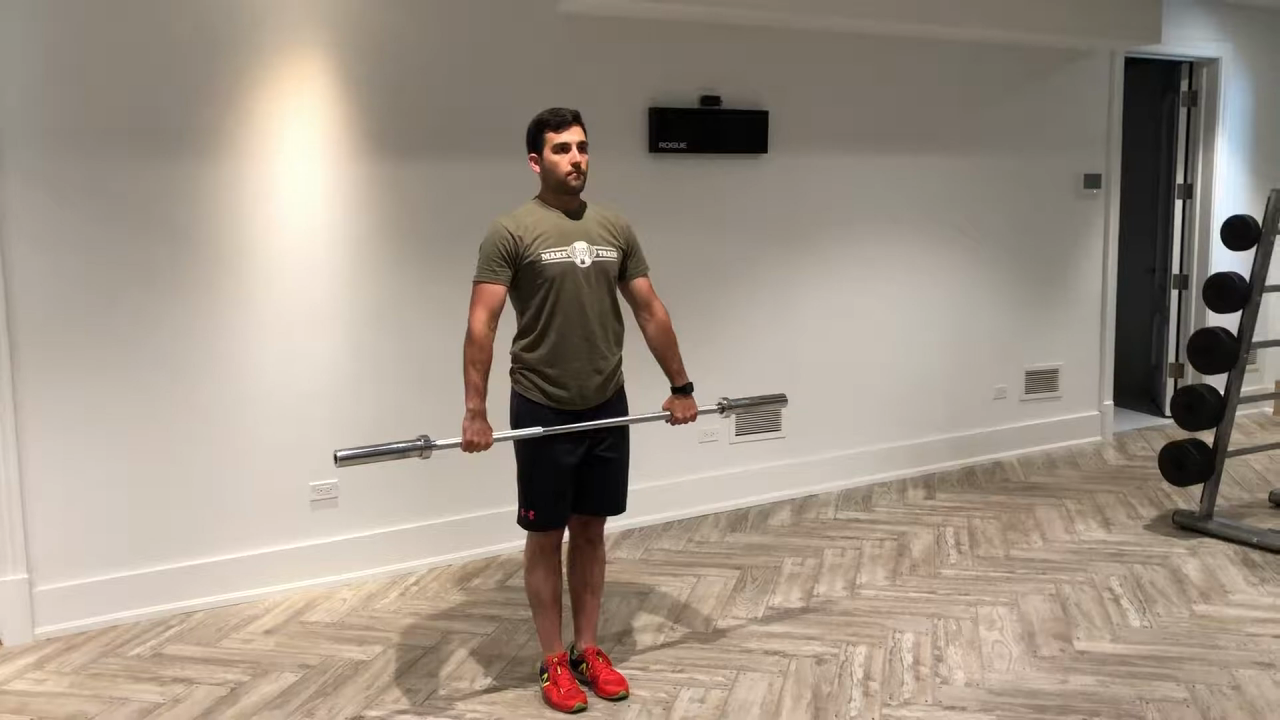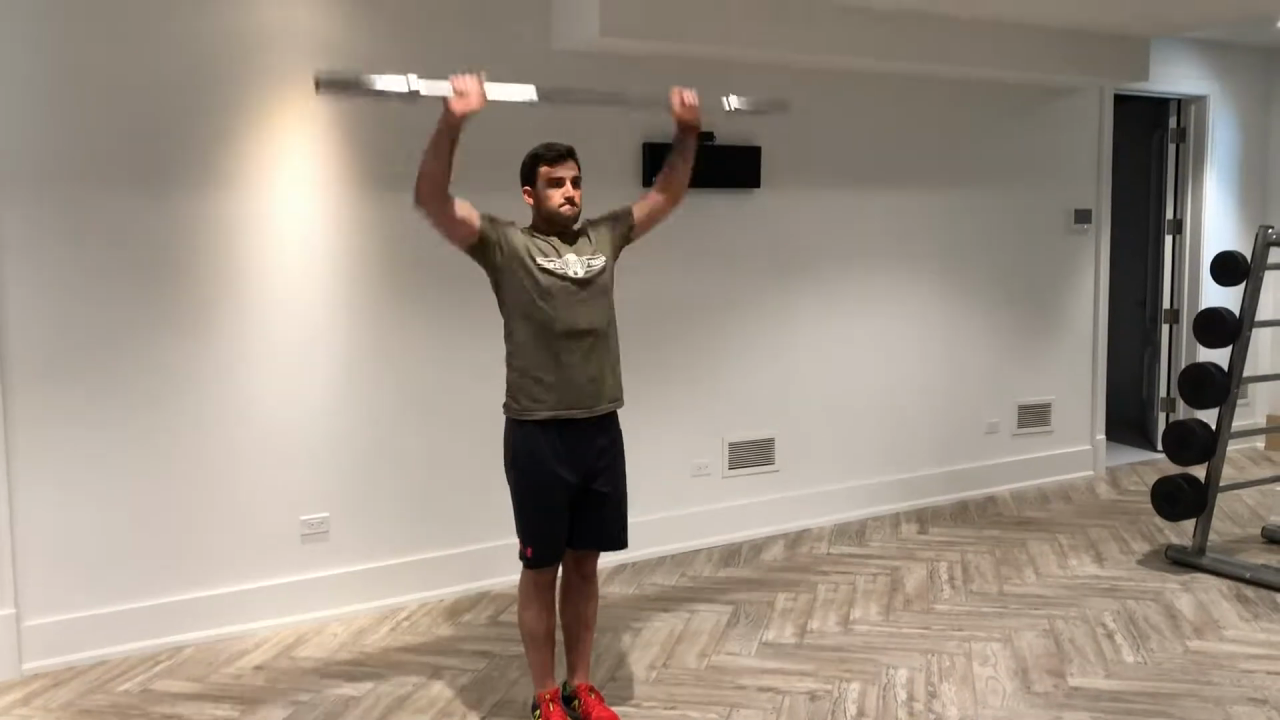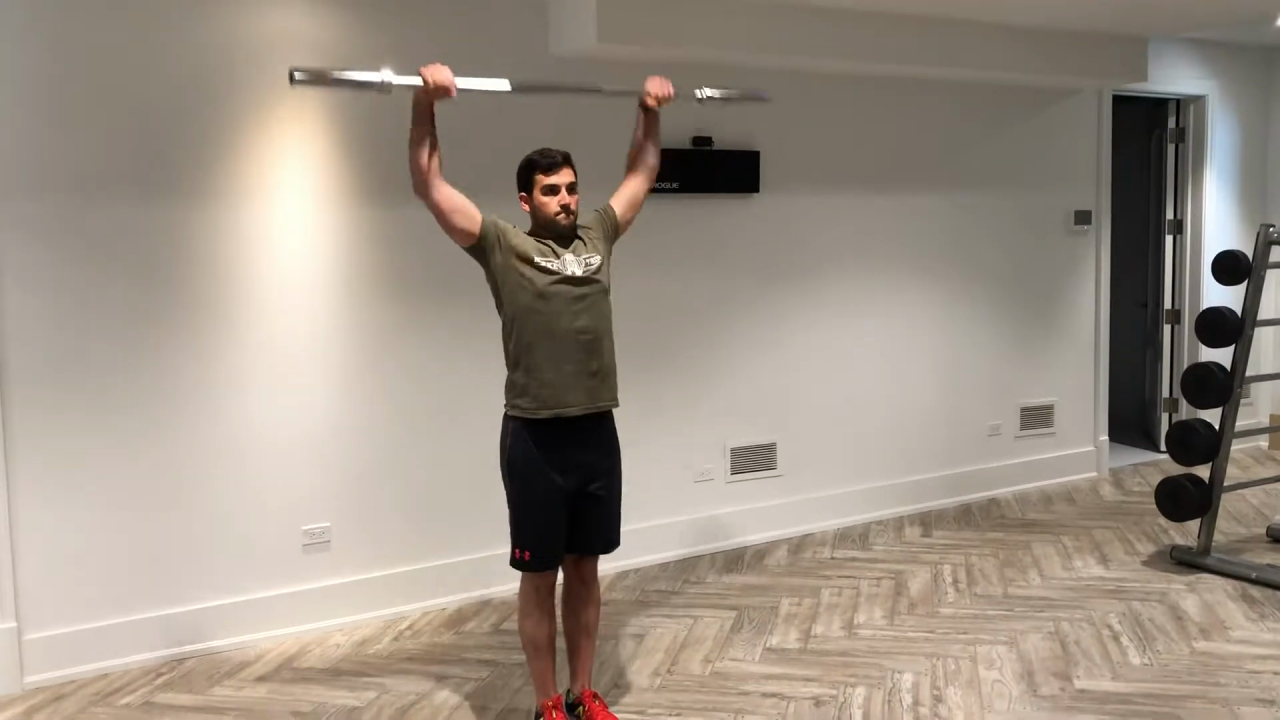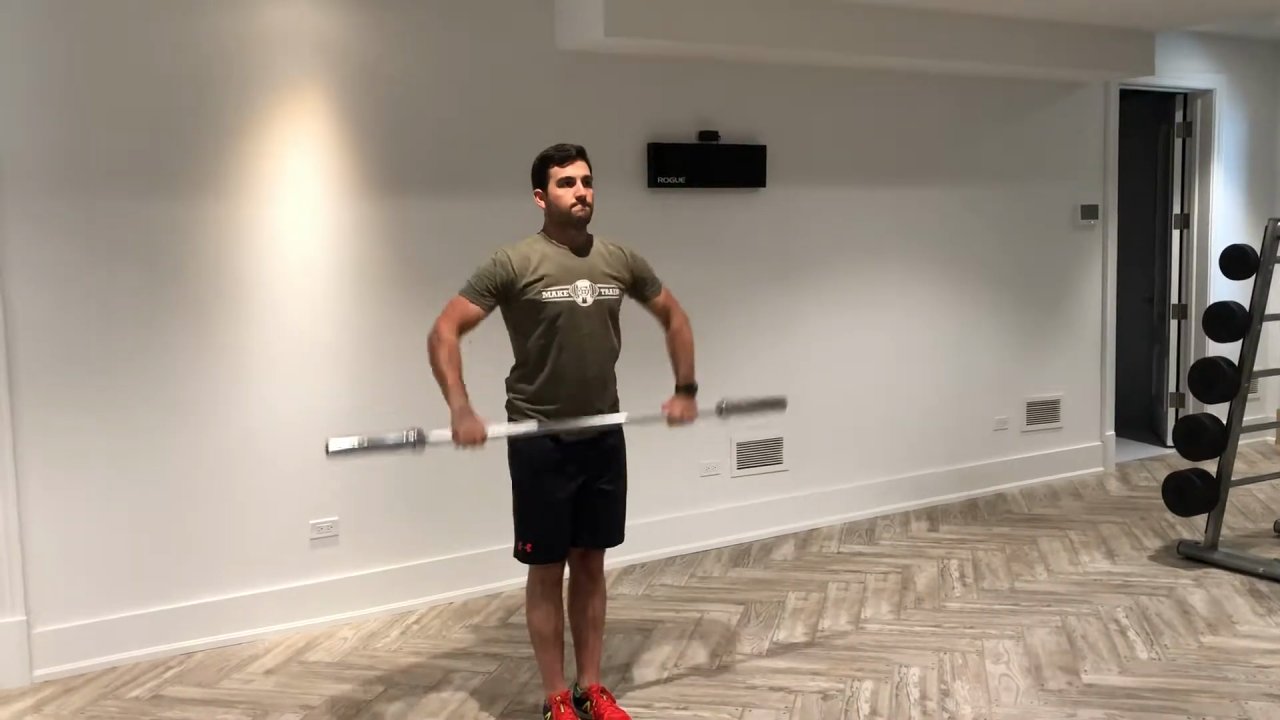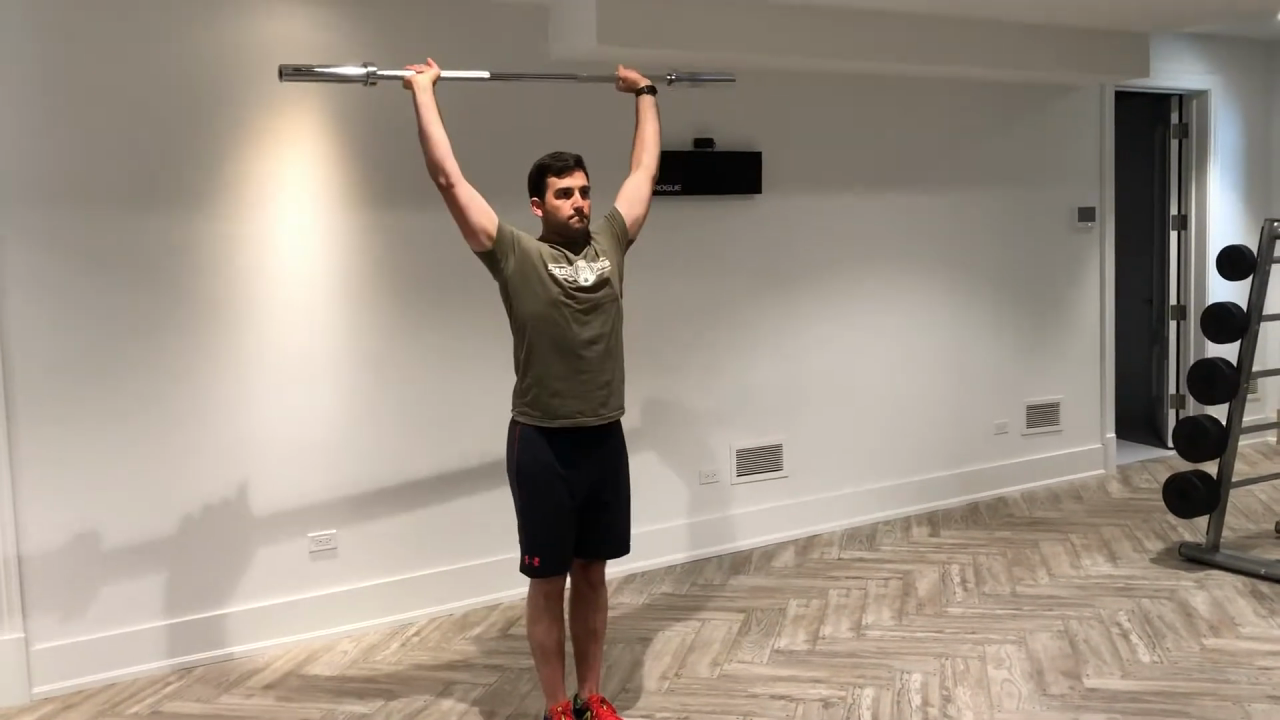
dt=1s
person 1, frame 1
left shoulder: (615, 227)
right shoulder: (511, 231)
left elbow: (649, 310)
right elbow: (482, 323)
left wrist: (680, 386)
right wrist: (475, 410)
left hip: (607, 405)
right hip: (543, 410)
left knee: (591, 530)
right knee: (546, 535)
left ankle: (588, 649)
right ankle: (553, 661)
person 1, frame 2
left shoulder: (604, 233)
right shoulder: (504, 241)
left elbow: (669, 192)
right elbow: (432, 201)
left wrist: (686, 133)
right wrist: (452, 122)
left hip: (601, 429)
right hip: (538, 433)
left knee: (584, 563)
right knee: (541, 569)
person 1, frame 3
left shoulder: (596, 235)
right shoulder: (502, 246)
left elbow: (640, 174)
right elbow: (427, 185)
left wrist: (650, 110)
right wrist: (427, 103)
left hip: (597, 432)
right hip: (535, 437)
left knee: (584, 569)
right knee: (540, 575)
person 1, frame 4
left shoulder: (621, 259)
right shoulder: (513, 264)
left elbow: (672, 316)
right elbow: (444, 332)
left wrist: (685, 387)
right wrist: (460, 410)
left hip: (604, 436)
right hip: (540, 441)
left knee: (591, 563)
right knee: (547, 569)
person 1, frame 5
left shoulder: (610, 241)
right shoulder: (514, 254)
left elbow: (644, 168)
right elbow: (449, 178)
left wrist: (643, 93)
right wrist: (423, 92)
left hip: (605, 439)
right hip: (542, 443)
left knee: (592, 575)
right knee: (548, 581)
